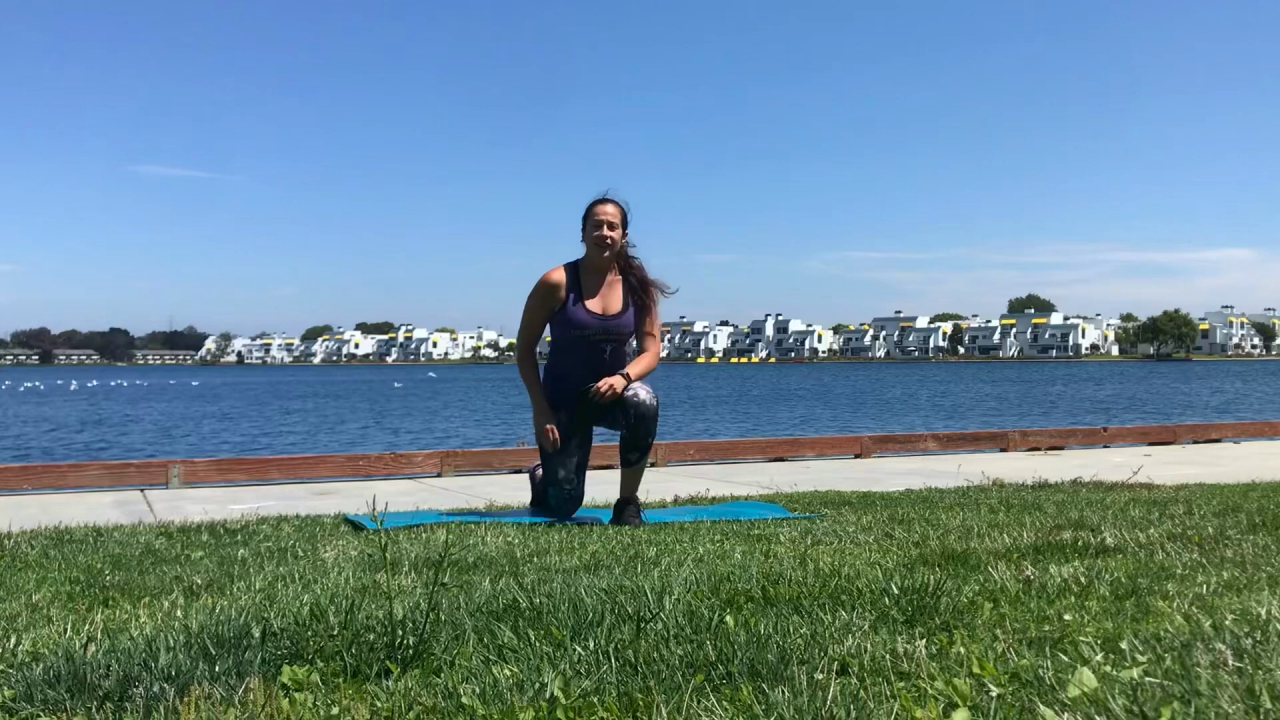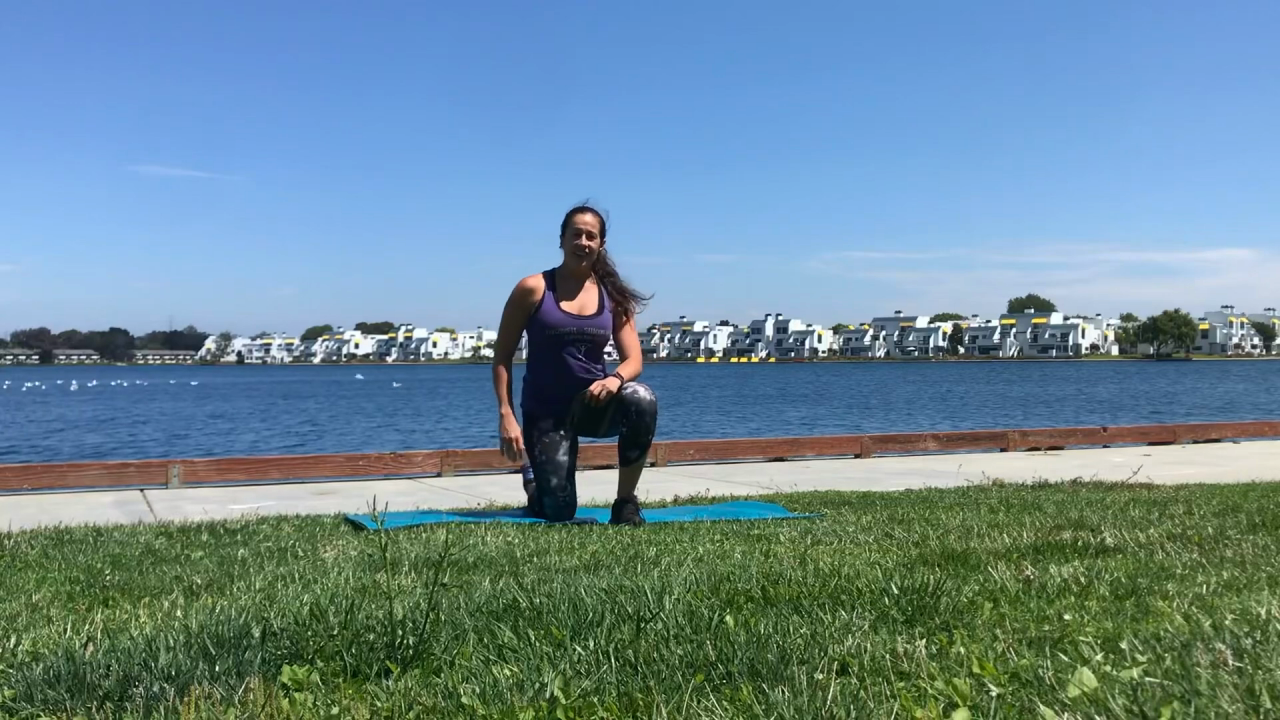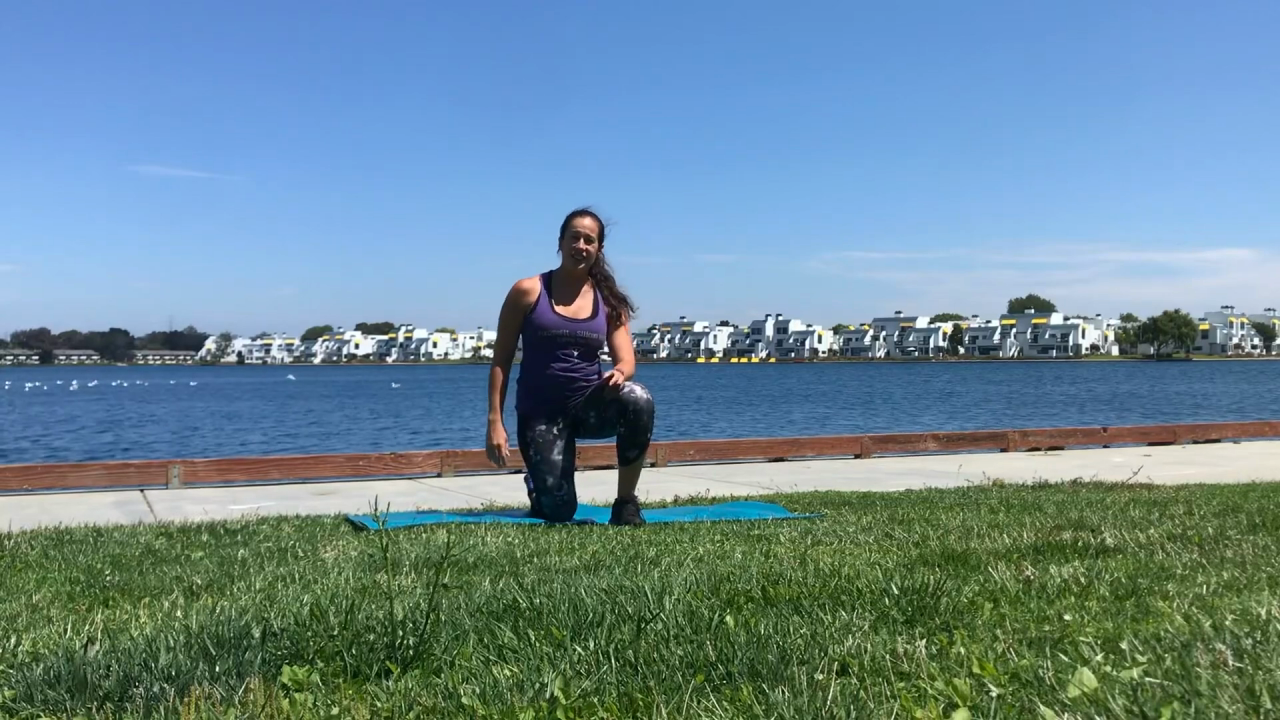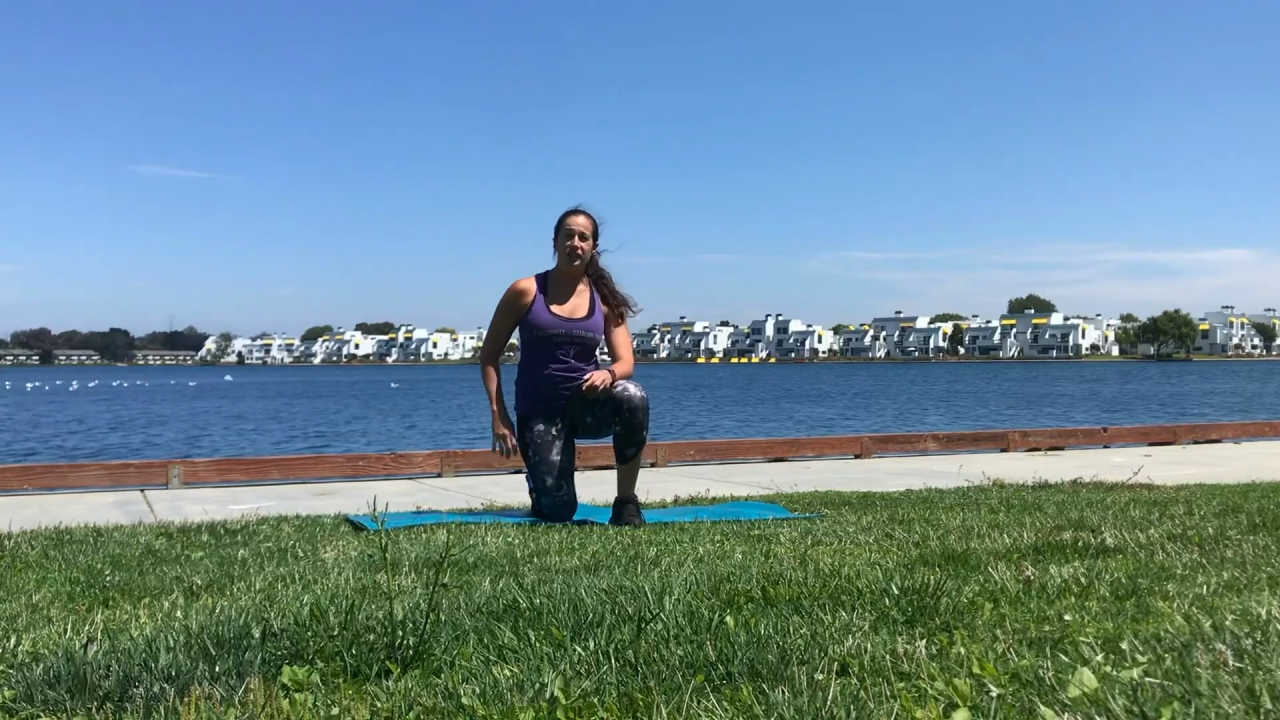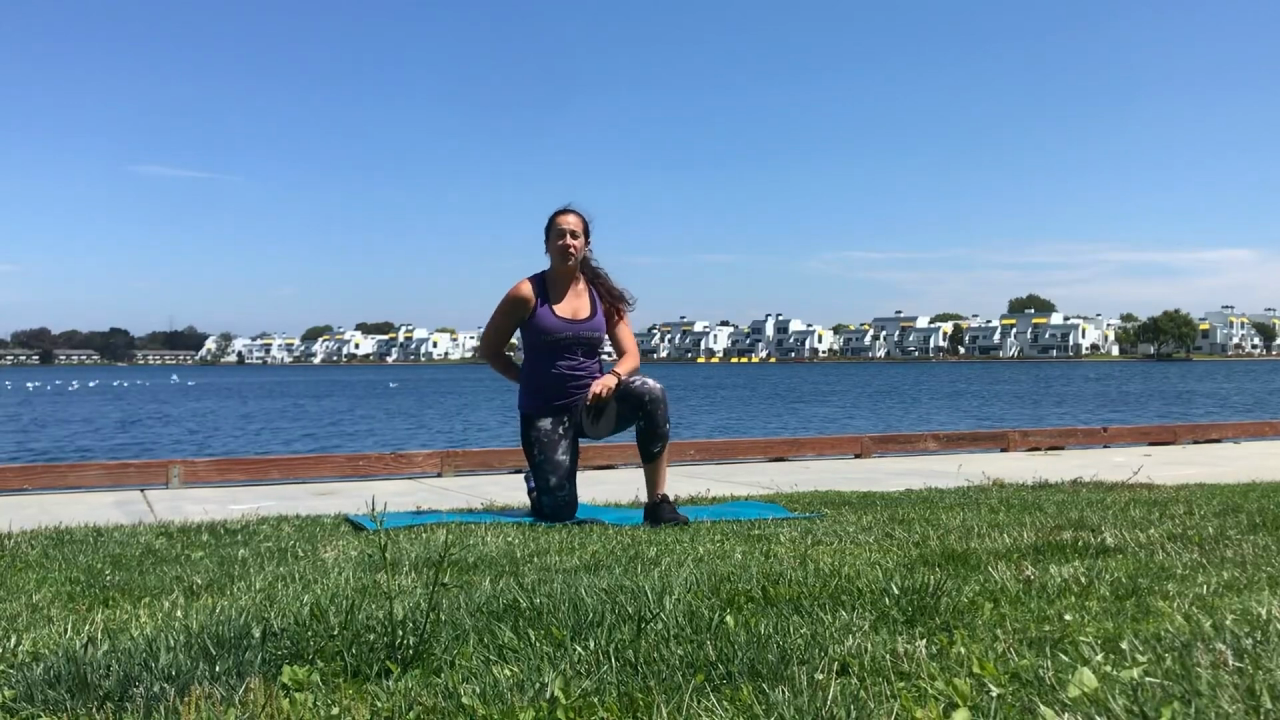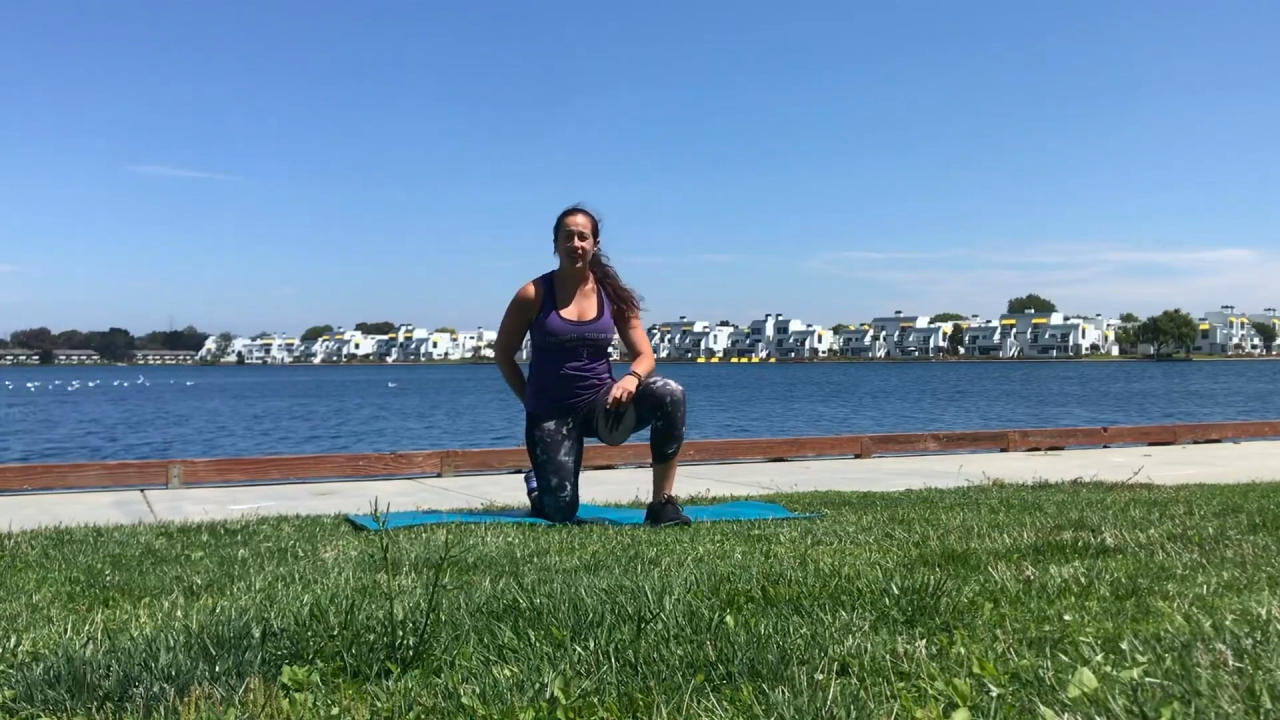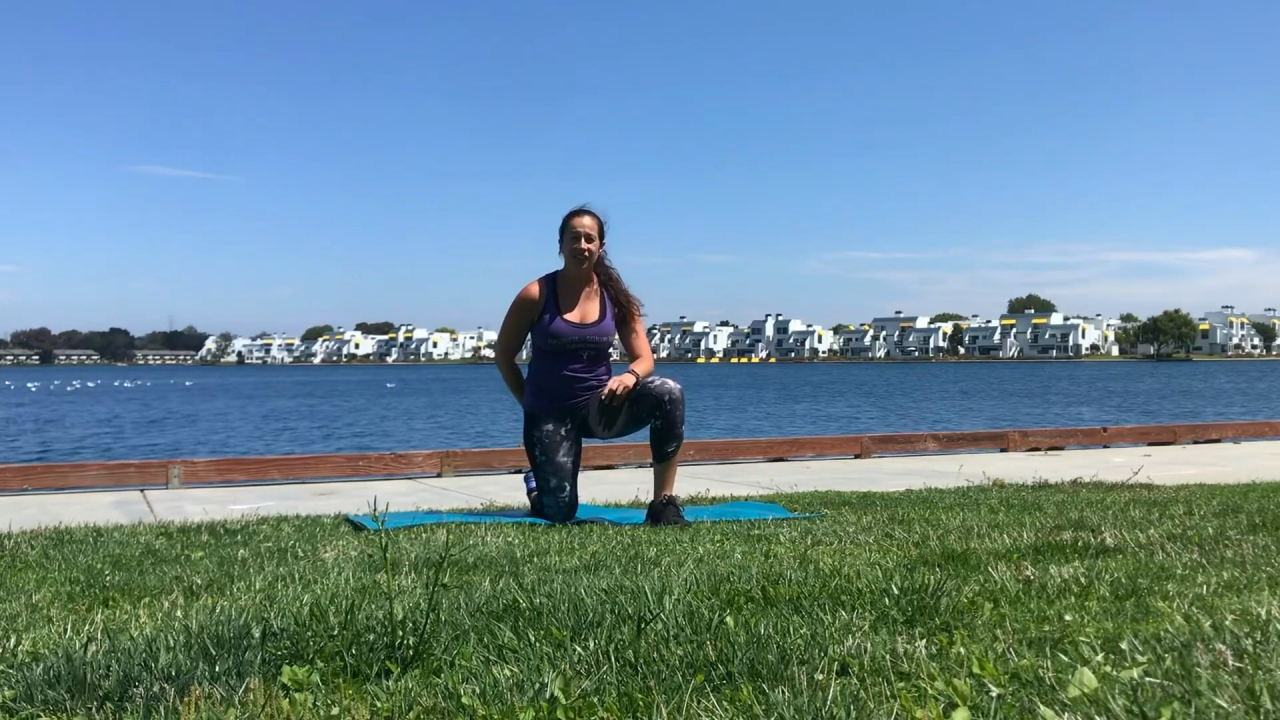
dt=0.5s
person 1, frame 1
left shoulder: (640, 285)
right shoulder: (556, 282)
left elbow: (651, 351)
right elbow: (525, 349)
left wrist: (623, 377)
right wrist: (540, 409)
left hip: (613, 389)
right hip: (563, 401)
left knee: (643, 402)
right knee: (565, 504)
left ankle: (628, 502)
right ankle: (542, 479)
person 1, frame 2
left shoulder: (613, 296)
right shoulder: (533, 289)
left elbow: (634, 360)
right elbow: (502, 357)
left wrist: (615, 379)
right wrist: (507, 415)
left hip: (593, 404)
right hip: (546, 412)
left knee: (642, 399)
right knee: (560, 511)
left ankle: (626, 503)
right ankle: (537, 482)
person 1, frame 3
left shoulder: (609, 300)
right shoulder: (528, 291)
left elbow: (627, 360)
right elbow: (501, 360)
left wrist: (619, 373)
right wrist: (495, 421)
left hip: (590, 404)
right hip: (540, 413)
left knee: (638, 399)
right knee: (559, 511)
left ankle: (626, 502)
right ankle: (537, 485)
person 1, frame 4
left shoulder: (606, 300)
right shoulder: (526, 291)
left elbow: (626, 363)
right elbow: (489, 353)
left wrist: (608, 375)
right wrist: (498, 416)
left hip: (589, 406)
right hip: (539, 413)
left knee: (632, 398)
right knee: (558, 511)
left ankle: (626, 501)
right ankle: (540, 486)
person 1, frame 5
left shoulder: (603, 295)
right shoulder: (527, 294)
left elbow: (631, 355)
right elbow: (489, 348)
left wrist: (613, 377)
right wrist: (531, 382)
left hip: (593, 403)
right hip: (545, 412)
left knee: (649, 392)
right knee: (559, 511)
left ankle: (657, 503)
right ankle: (537, 484)
person 1, frame 6
left shoulder: (613, 295)
right shoulder: (533, 295)
left elbow: (645, 356)
right elbow: (503, 354)
left wrist: (632, 379)
right wrist: (531, 402)
left hip: (601, 403)
right hip: (551, 413)
left knee: (669, 394)
right knee: (561, 511)
left ankle: (662, 504)
right ankle: (538, 486)
person 1, frame 7
left shoulder: (616, 296)
right shoulder: (536, 295)
left elbow: (644, 359)
right elbow: (504, 355)
left wrist: (629, 376)
right wrist: (530, 403)
left hip: (599, 405)
right hip: (550, 414)
left knee: (667, 392)
right knee: (559, 512)
left ankle: (664, 503)
right ankle: (536, 487)
